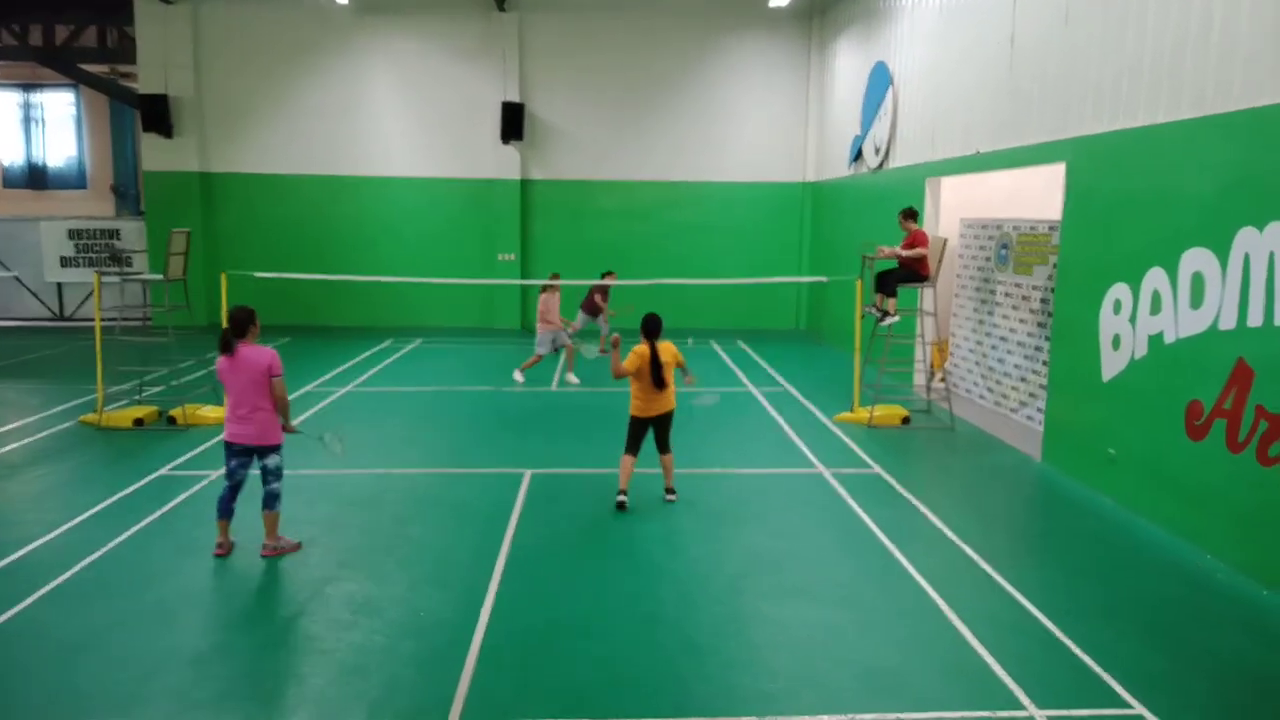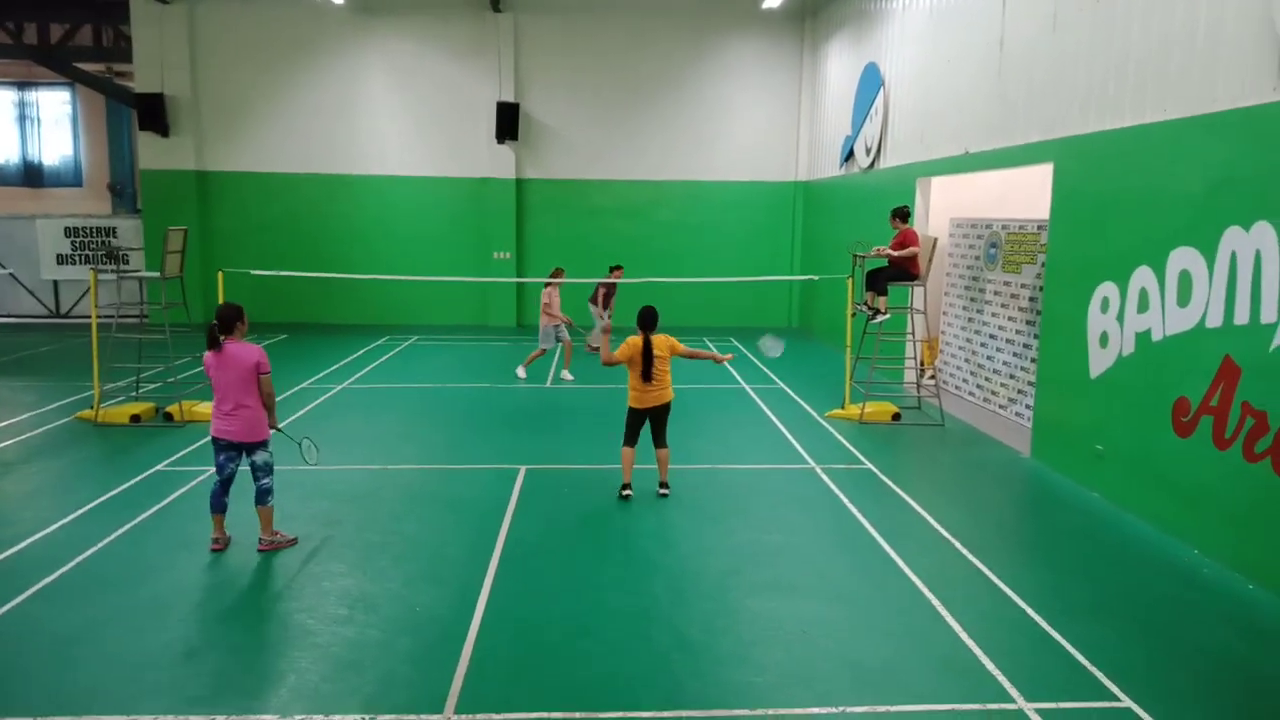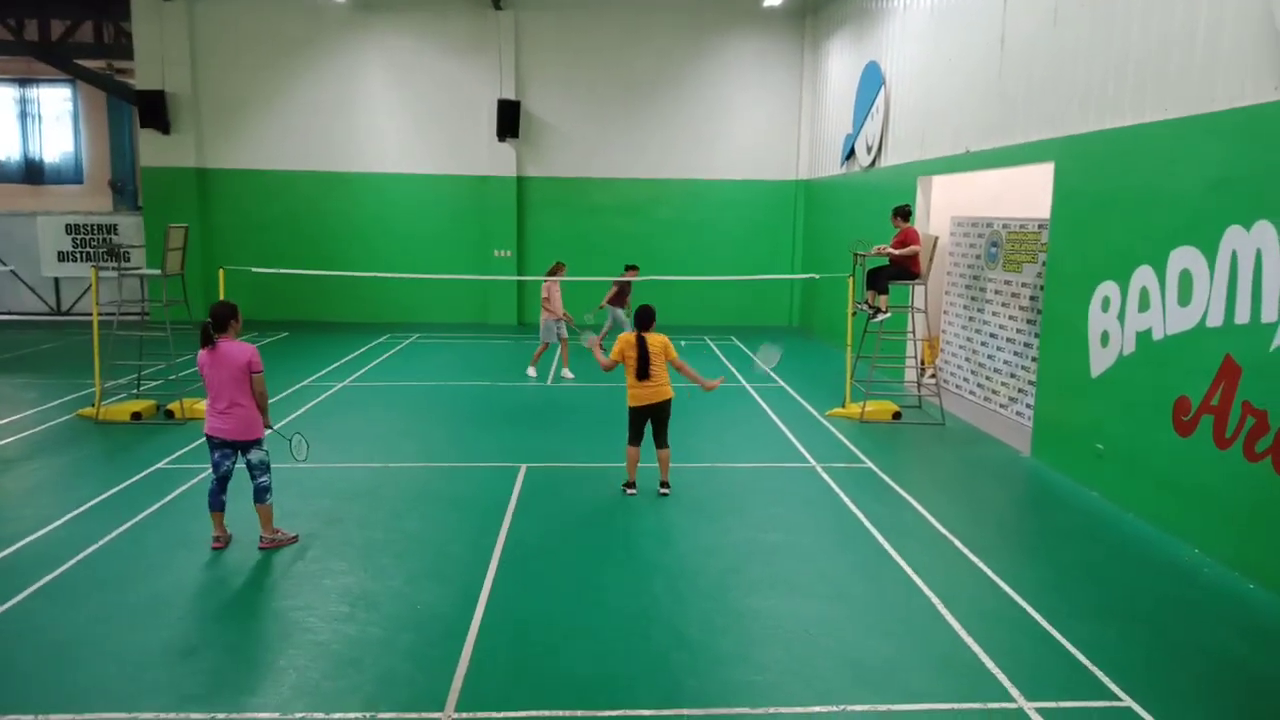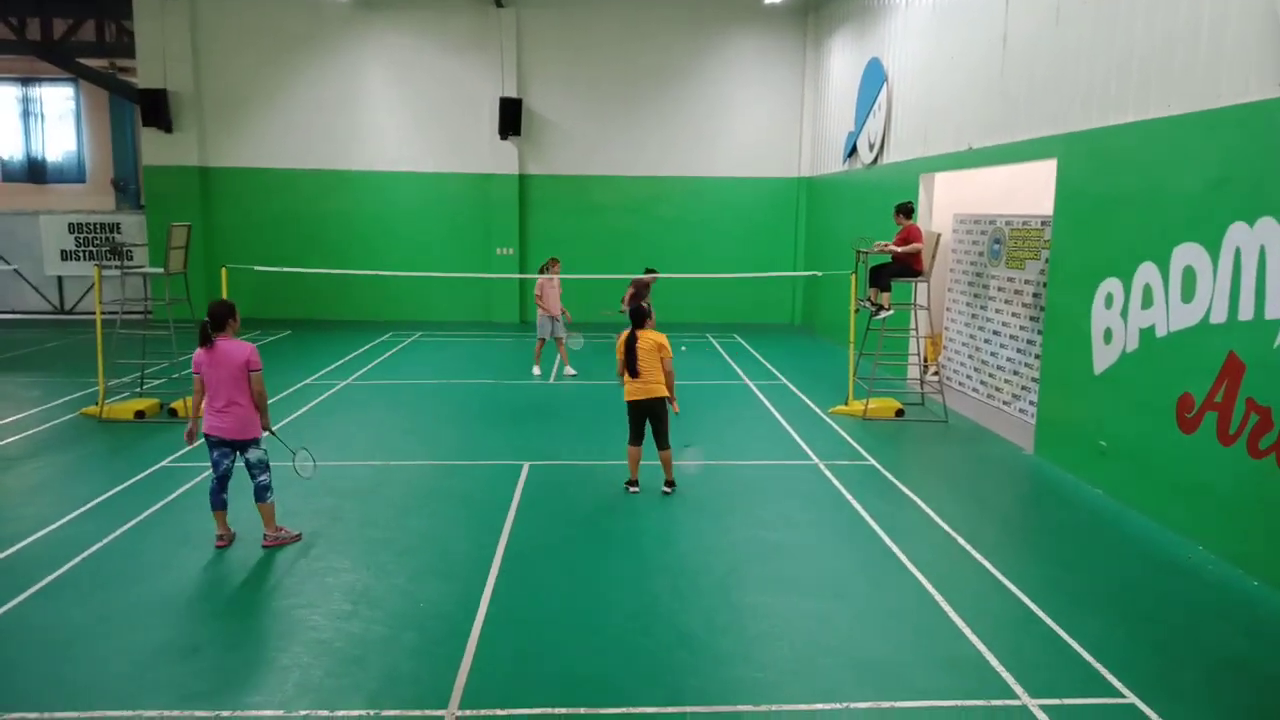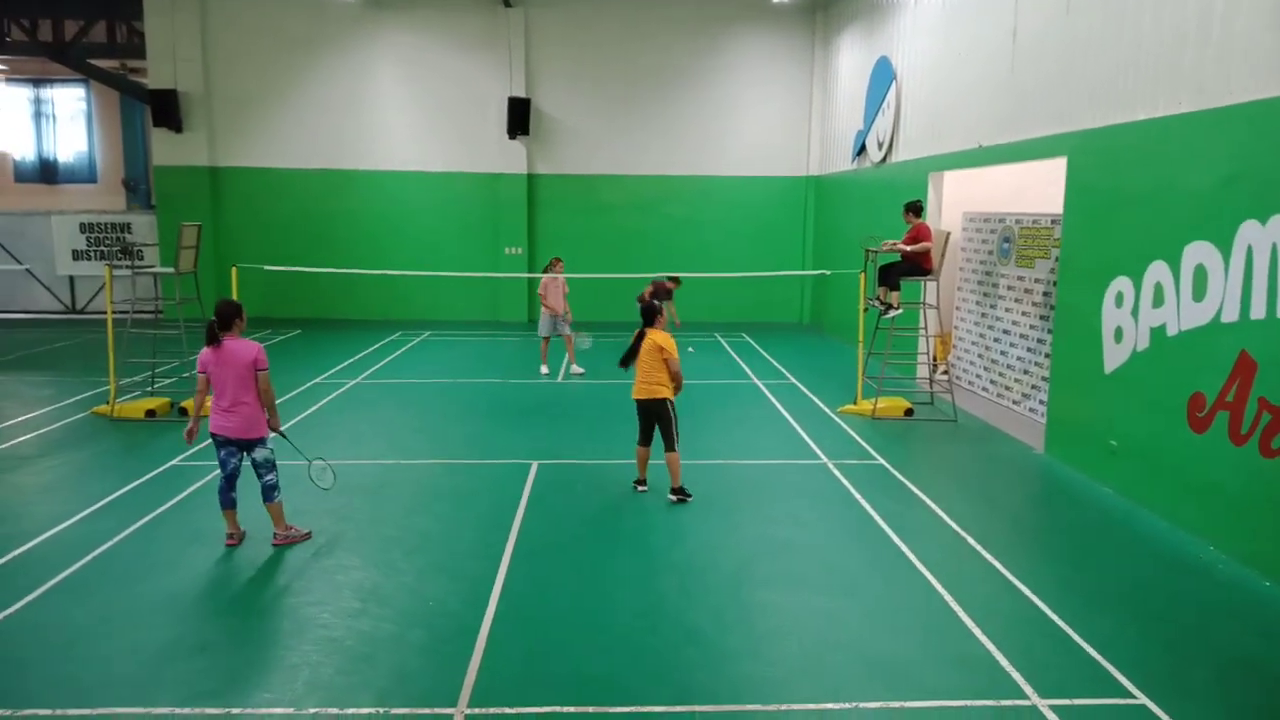
dt=0.2s
person 1, frame 1
left shoulder: (223, 360)
right shoulder: (268, 356)
left elbow: (233, 394)
right elbow: (280, 396)
right wrist: (286, 421)
left hip: (235, 434)
right hip: (266, 434)
left knee: (231, 485)
right knee: (271, 485)
left ankle: (222, 541)
right ankle: (271, 542)
person 1, frame 2
left shoulder: (210, 356)
right shoulder: (256, 353)
right elbow: (267, 393)
right wrist: (271, 417)
left hip: (222, 430)
right hip: (253, 430)
left knee: (222, 481)
right knee: (263, 481)
left ankle: (218, 536)
right ankle: (267, 536)
person 1, frame 3
left shoulder: (203, 354)
right shoulder: (249, 352)
left elbow: (214, 388)
right elbow: (259, 392)
right wrist: (265, 417)
left hip: (216, 429)
right hip: (247, 428)
left knee: (219, 479)
right knee: (261, 479)
left ankle: (219, 534)
right ankle: (268, 534)
person 1, frame 4
left shoulder: (201, 354)
right shoulder: (247, 350)
left elbow: (198, 392)
right elbow: (258, 391)
left wrist: (192, 422)
right wrist: (264, 417)
left hip: (214, 428)
right hip: (246, 428)
left knee: (219, 478)
right knee: (261, 477)
left ankle: (222, 532)
right ankle: (271, 532)
person 1, frame 5
left shoulder: (206, 353)
right shoulder: (254, 350)
left elbow: (201, 391)
right elbow: (265, 390)
left wrist: (194, 421)
right wrist: (273, 417)
left hip: (221, 427)
right hip: (251, 427)
left knee: (228, 478)
right knee: (268, 477)
left ankle: (232, 531)
right ankle: (281, 531)
person 2, frame 1
left shoulder: (639, 352)
right shoulder: (670, 348)
left elbow: (618, 373)
right elbow: (681, 364)
left wrist: (615, 348)
right wrist: (687, 374)
left hip: (641, 410)
right hip: (666, 407)
left knee: (630, 451)
right knee: (664, 447)
left ankle: (622, 491)
right ankle: (670, 489)
person 2, frame 2
left shoulder: (632, 343)
right shoulder: (666, 341)
left elbow: (607, 360)
right elbow: (690, 353)
left wrist: (605, 336)
right wrist: (716, 356)
left hip: (638, 402)
right hip: (663, 400)
left knee: (629, 442)
right knee: (660, 441)
left ankle: (626, 485)
right ankle: (663, 484)
person 2, frame 3
left shoulder: (625, 340)
right shoulder: (662, 340)
left elbow: (607, 366)
right elbow: (680, 366)
left wrist: (595, 349)
right wrist: (703, 383)
left hip: (638, 400)
right hip: (662, 398)
left knee: (634, 440)
right knee: (661, 440)
left ankle: (631, 483)
right ankle: (664, 483)
person 2, frame 4
left shoulder: (624, 338)
right shoulder: (659, 338)
left elbow: (620, 370)
right elbow: (669, 370)
left wrist: (624, 381)
right wrist: (672, 396)
left hip: (633, 397)
right hip: (657, 395)
left knee: (635, 439)
right knee: (662, 440)
left ankle: (633, 481)
right ankle: (669, 482)
person 2, frame 5
left shoulder: (639, 336)
right shoulder: (664, 338)
right elbow: (675, 370)
right wrist: (679, 386)
left hip: (641, 395)
right hip: (660, 396)
left knee: (644, 439)
right knee: (671, 443)
left ankle: (641, 480)
right ankle: (676, 489)
